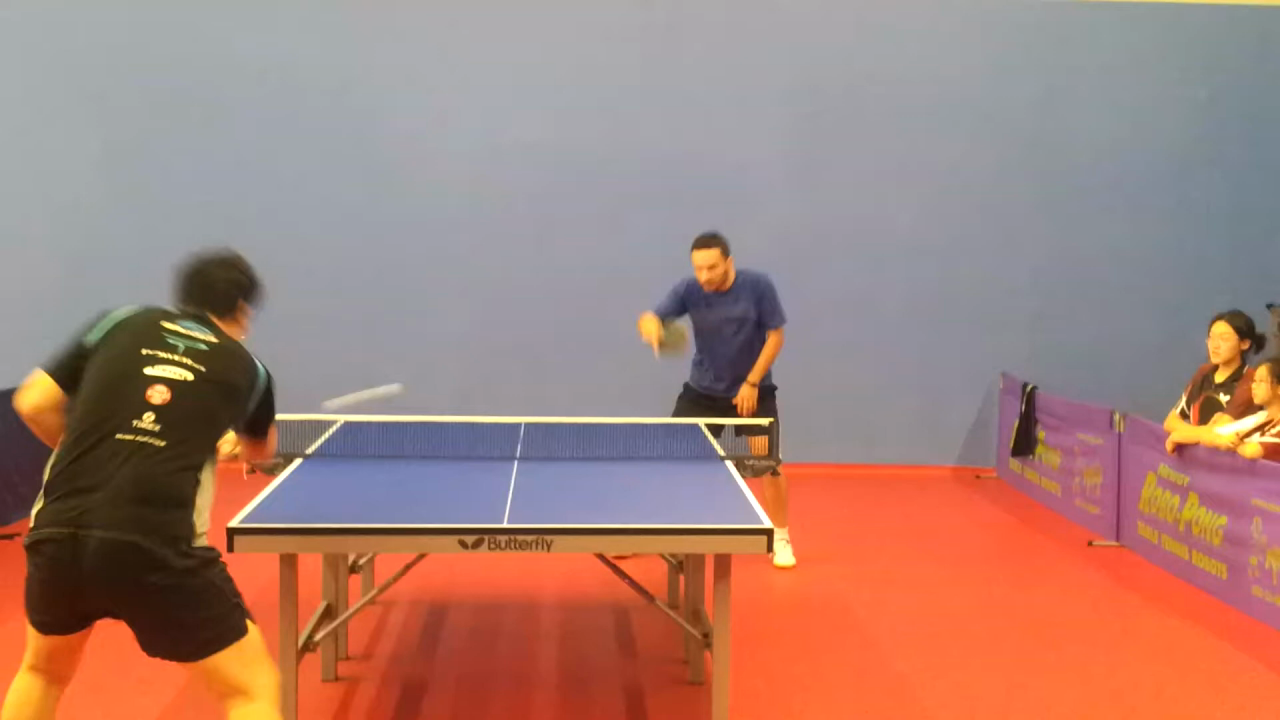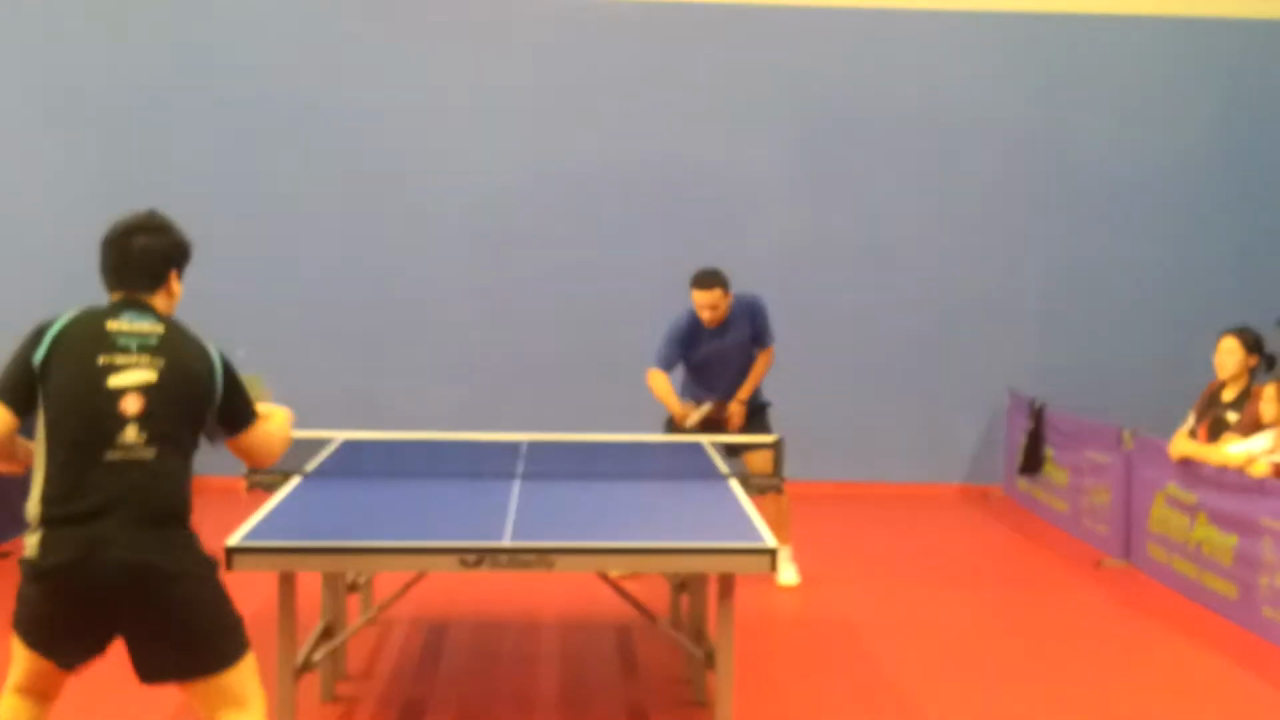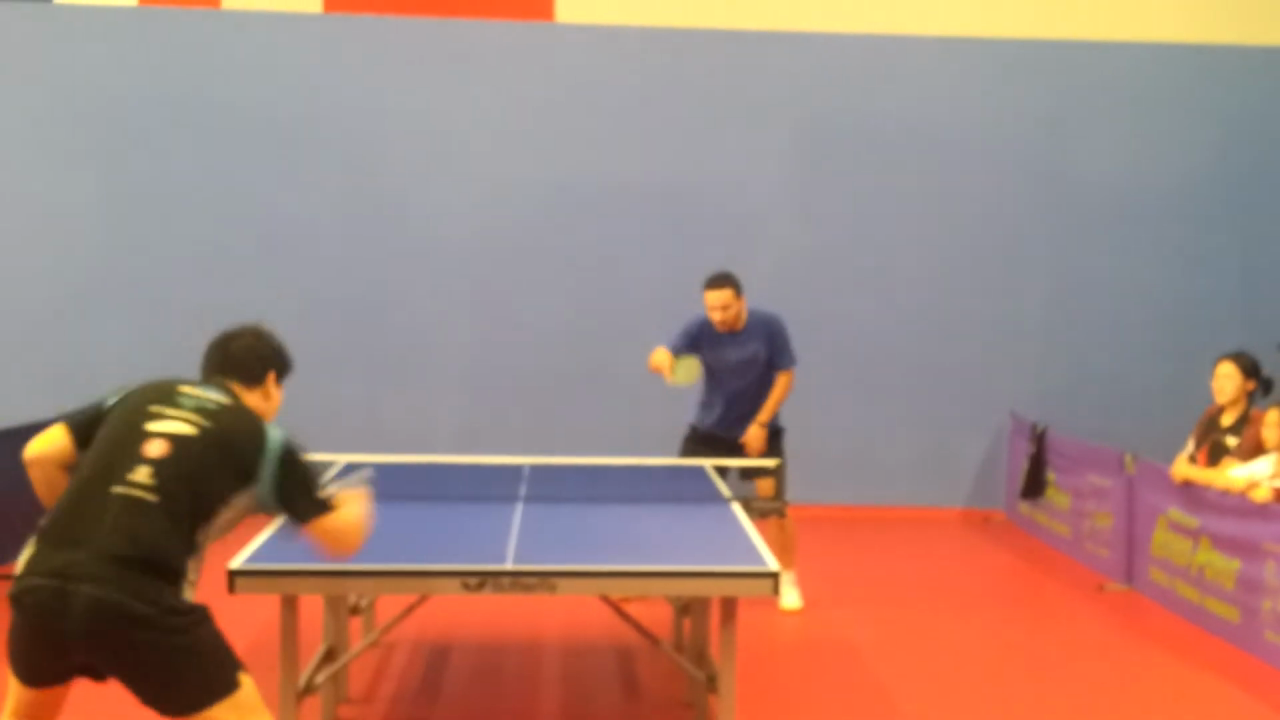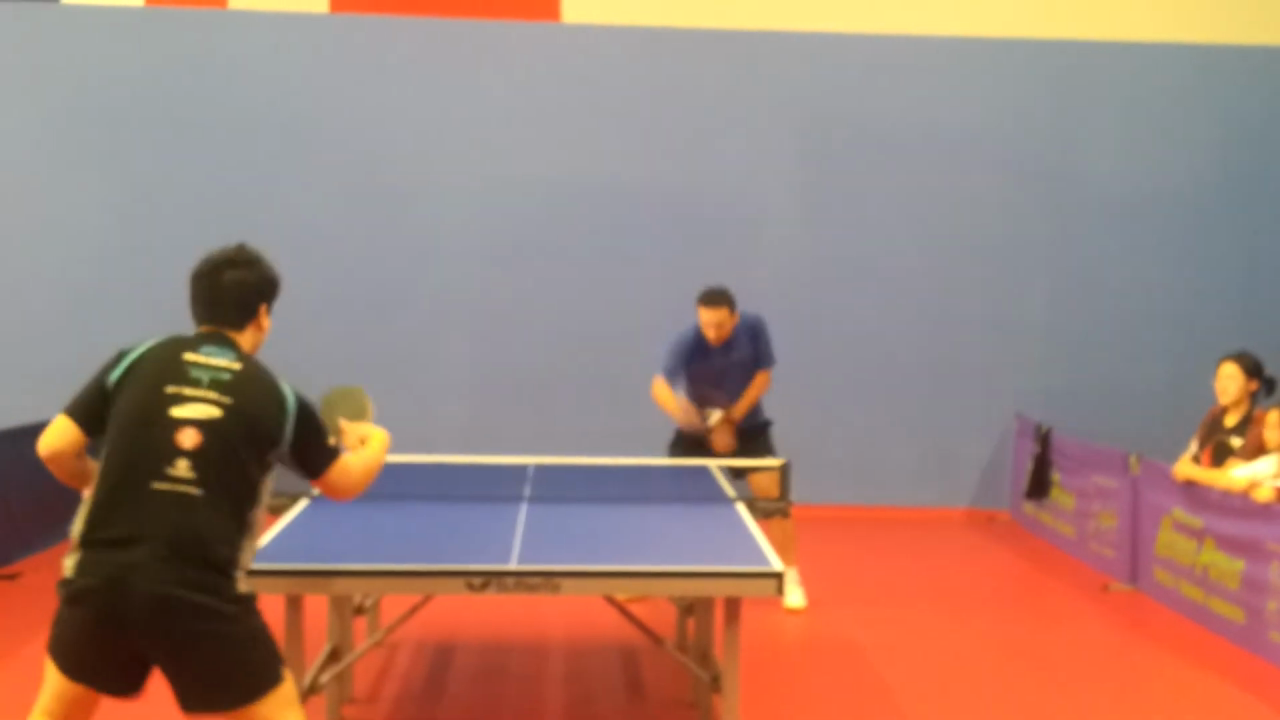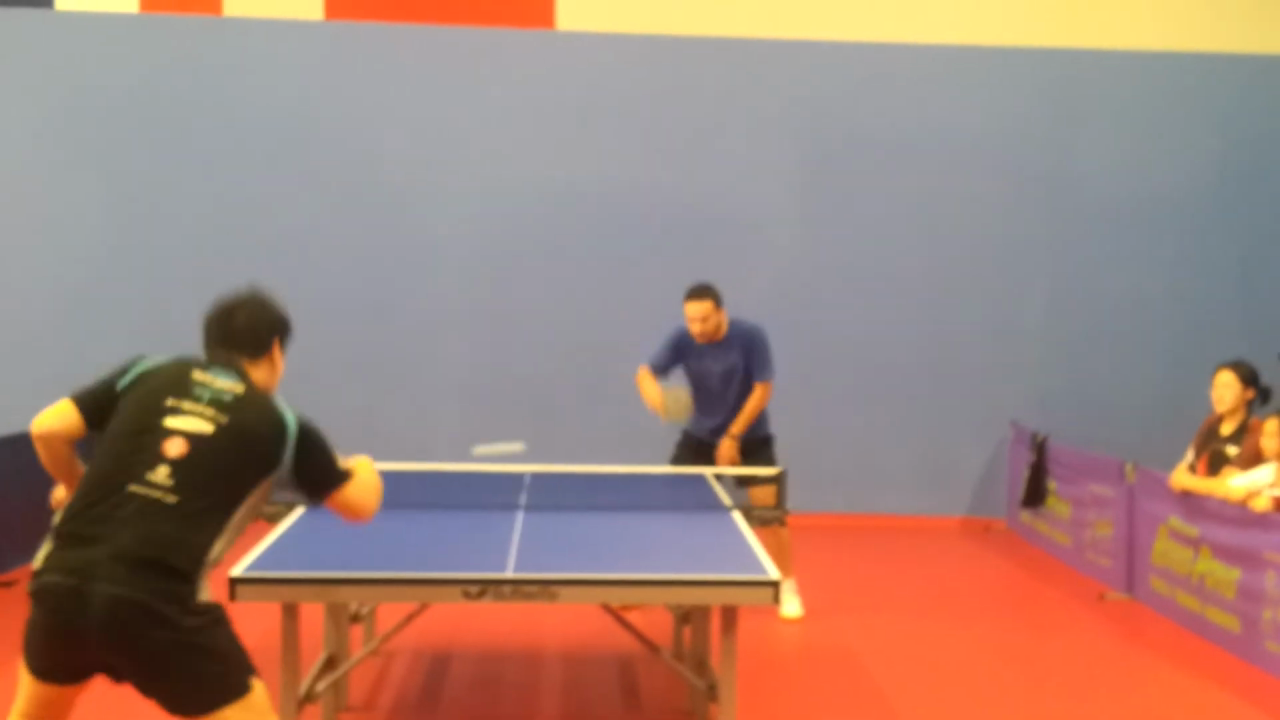
dt=0.4s
person 1, frame 1
left shoulder: (118, 325)
right shoulder: (246, 369)
right elbow: (261, 448)
left hip: (60, 530)
right hip: (159, 547)
left knee: (43, 670)
person 1, frame 2
left shoulder: (54, 336)
right shoulder: (200, 359)
right elbow: (261, 450)
right wrist: (278, 421)
left hip: (62, 558)
right hip: (162, 563)
person 1, frame 3
left shoulder: (134, 397)
right shoulder: (262, 442)
left elbow: (39, 454)
right elbow: (342, 538)
right wrist: (356, 508)
left hip: (44, 584)
right hip: (141, 608)
person 1, frame 4
left shoulder: (136, 361)
right shoulder: (278, 399)
left elbow: (54, 448)
right elbow: (343, 483)
right wrist: (375, 445)
left hip: (99, 581)
right hip: (199, 598)
person 1, frame 5
left shoulder: (143, 375)
right shoulder: (278, 424)
left elbow: (47, 430)
right elbow: (361, 504)
left wrist: (76, 488)
right wrist: (364, 472)
left hip: (66, 579)
right hip: (160, 606)
person 2, frame 1
left shoulder: (759, 286)
right shoulder: (688, 290)
left elbow: (776, 336)
right elbow: (651, 317)
left wrist: (751, 383)
right wrist: (650, 327)
left hip: (751, 389)
right hip: (702, 390)
left knee: (768, 462)
left ankle: (781, 538)
person 2, frame 2
left shoulder: (752, 307)
right shoulder: (684, 326)
left elbow: (765, 353)
right elbow: (654, 376)
left wrist: (741, 400)
right wrist: (676, 406)
left hip: (744, 409)
right hip: (695, 411)
left knee: (768, 480)
left ankle: (784, 557)
person 2, frame 3
left shoulder: (770, 326)
right shoulder: (698, 329)
left elbow: (784, 376)
right elbow: (659, 359)
left wrist: (761, 424)
right wrist: (661, 358)
left hip: (757, 429)
right hip: (708, 431)
left knee: (773, 503)
left ankle: (787, 579)
person 2, frame 4
left shoulder: (755, 327)
right shoulder: (689, 342)
left elbow: (762, 376)
right elbow: (659, 385)
left wrist: (730, 422)
right wrist: (676, 408)
left hip: (748, 429)
right hip: (696, 432)
left knee: (773, 500)
left ankle: (790, 579)
person 2, frame 5
left shoulder: (750, 336)
right shoulder: (680, 339)
left elbow: (762, 389)
right elbow: (647, 373)
left wrist: (733, 436)
right wrist: (651, 391)
left hip: (749, 438)
right hip: (700, 438)
left knee: (770, 513)
left ankle: (787, 587)
